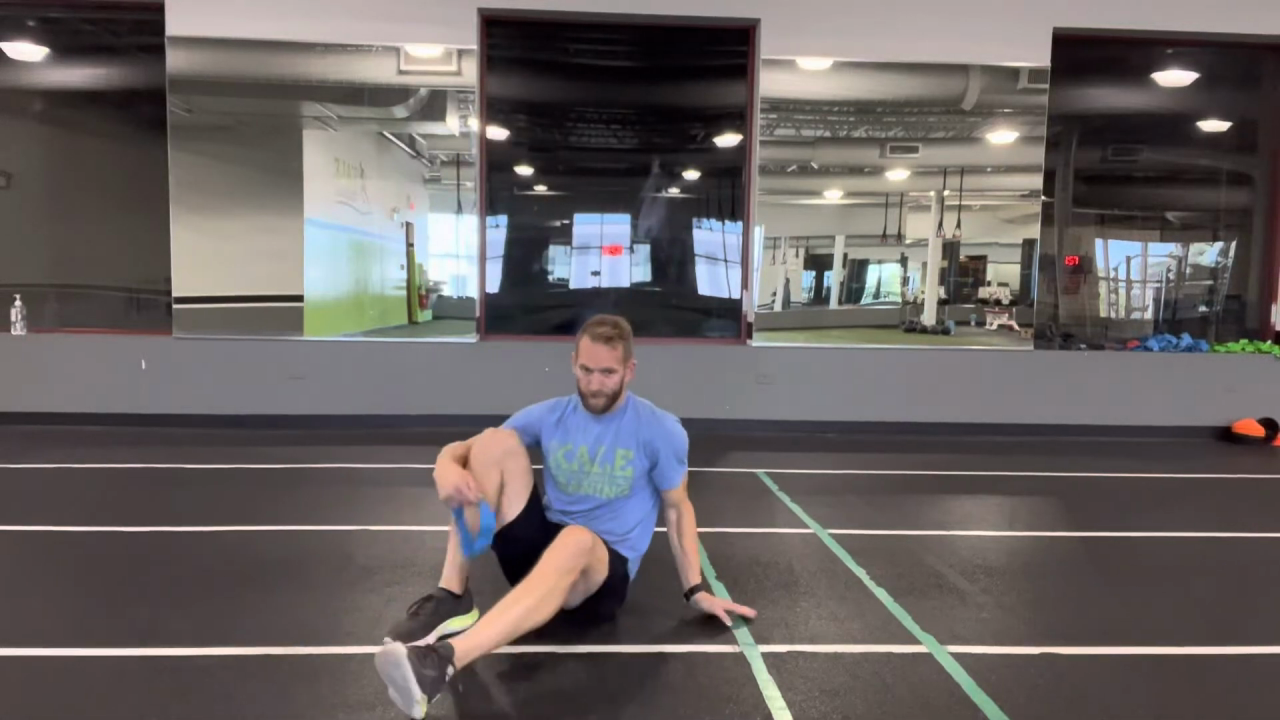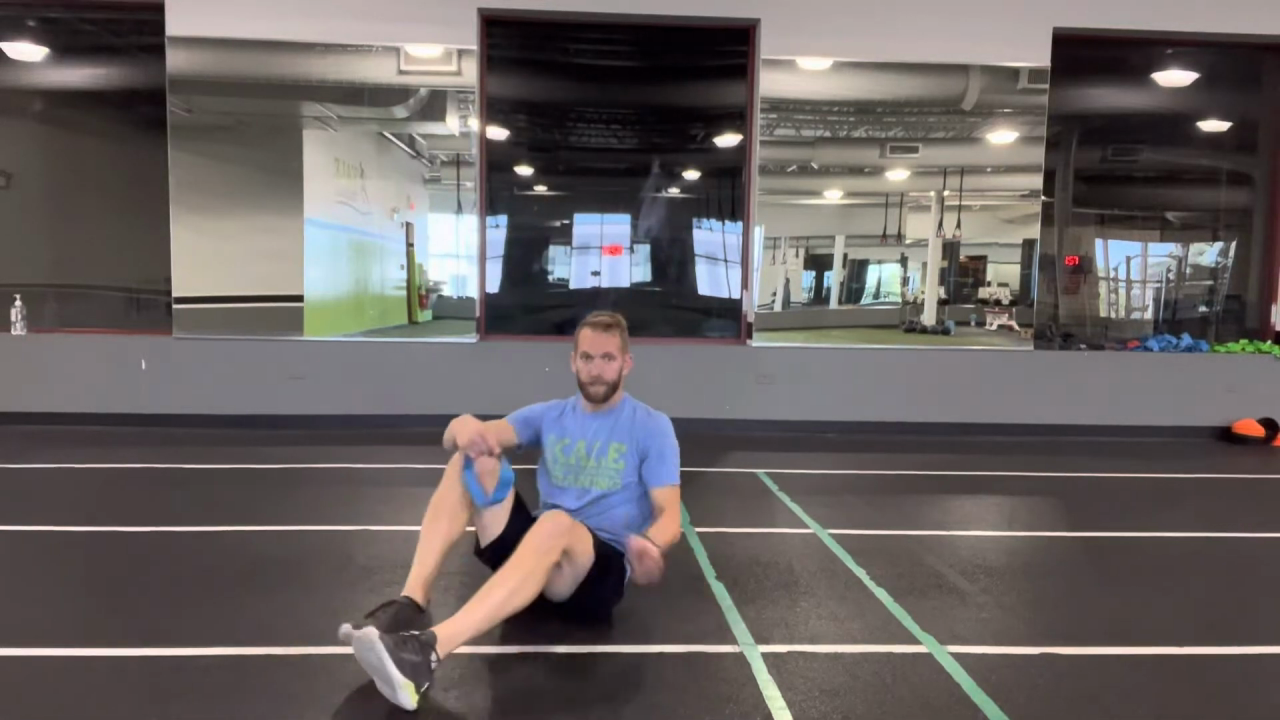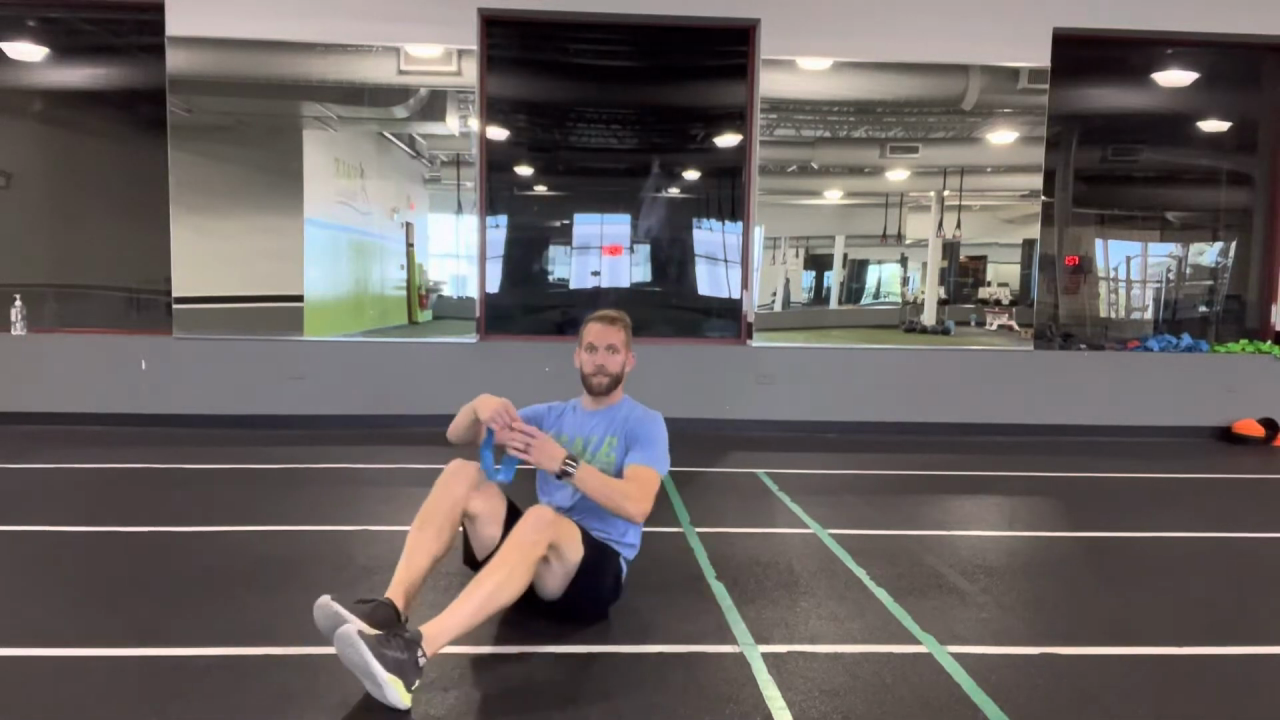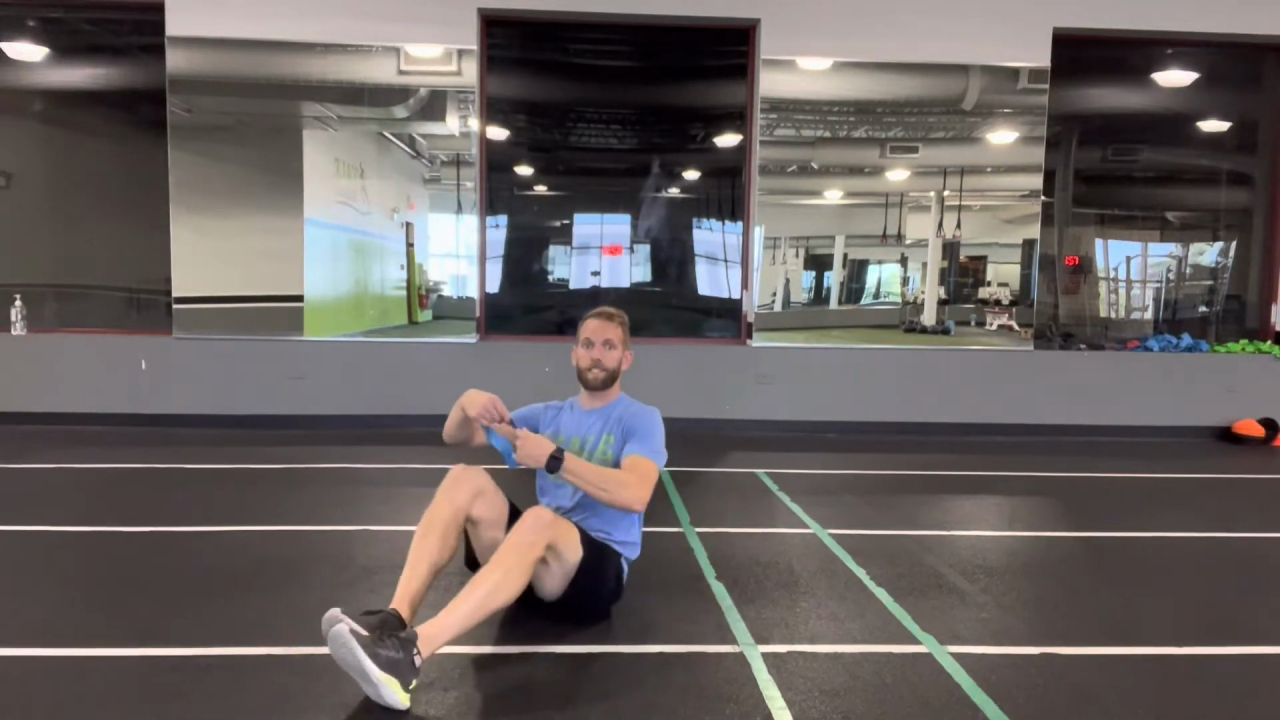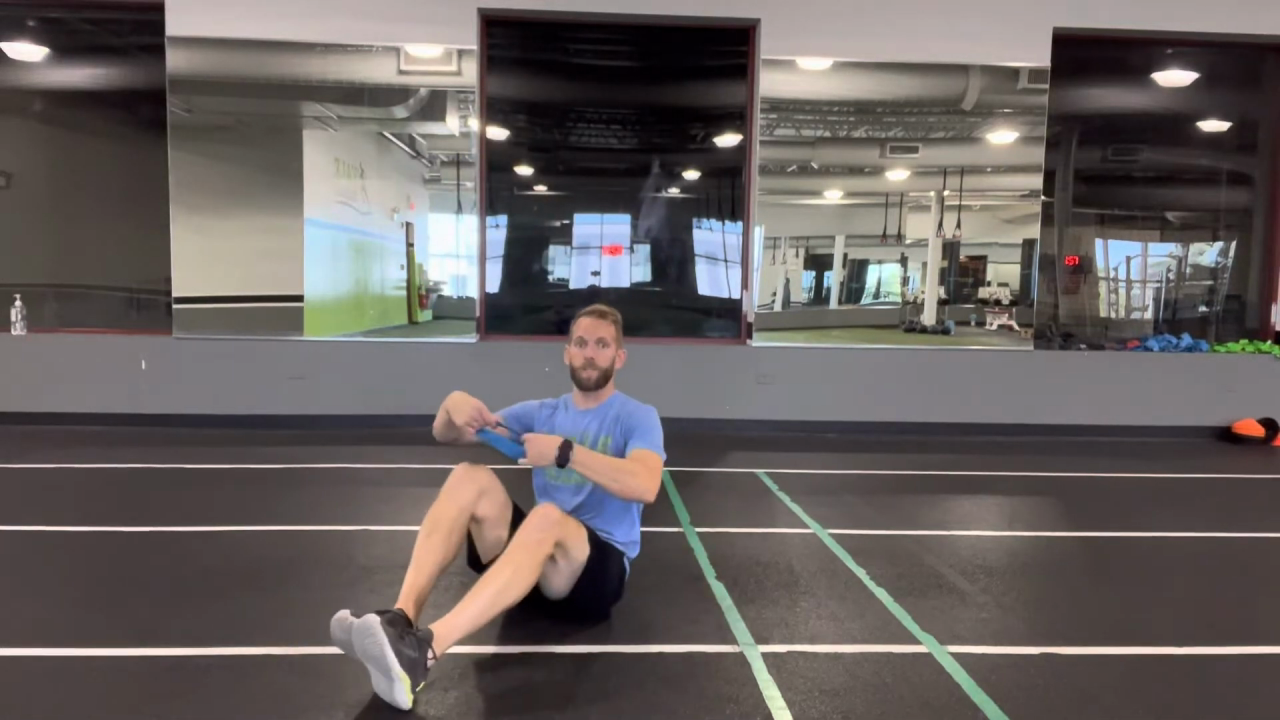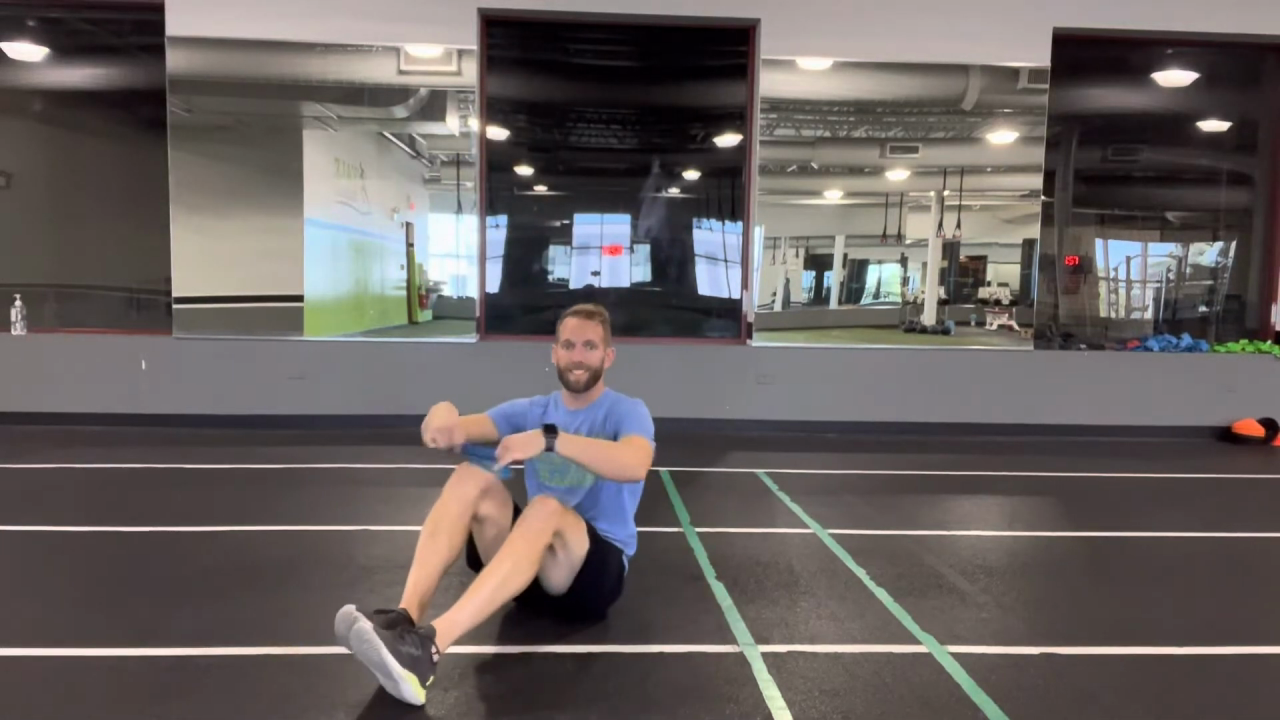
dt=0.2s
person 1, frame 1
left shoulder: (659, 430)
right shoulder: (550, 415)
left elbow: (678, 507)
right elbow: (464, 450)
left wrist: (693, 589)
right wrist: (447, 469)
left hip: (603, 572)
right hip: (536, 548)
left knee: (575, 539)
right knee: (500, 446)
left ankle: (444, 662)
right ankle: (450, 597)
person 1, frame 2
left shoulder: (652, 428)
right shoulder: (551, 415)
left elbow: (669, 514)
right elbow: (455, 439)
left wrist: (648, 544)
right wrist: (464, 428)
left hip: (600, 569)
right hip: (537, 553)
left knee: (555, 524)
right knee: (470, 462)
left ankle: (428, 651)
right ankle: (409, 605)
person 1, frame 3
left shoulder: (645, 424)
right shoulder: (551, 416)
left elbow: (636, 506)
right elbow: (459, 435)
left wrist: (564, 464)
right wrist: (479, 406)
left hip: (597, 568)
right hip: (532, 557)
left knee: (541, 519)
right knee: (463, 474)
left ankle: (414, 651)
right ankle: (389, 610)
person 1, frame 4
left shoulder: (642, 419)
right shoulder: (549, 415)
left elbow: (634, 494)
right elbow: (457, 437)
left wrist: (553, 458)
right wrist: (467, 403)
left hip: (598, 568)
right hip: (534, 559)
left knee: (539, 520)
right knee: (466, 479)
left ankle: (411, 651)
right ankle: (395, 618)
person 1, frame 5
left shoulder: (637, 417)
right shoulder: (541, 413)
left elbow: (646, 486)
right elbow: (446, 435)
left wrist: (565, 453)
right wrist: (454, 403)
left hip: (598, 568)
right hip: (534, 560)
left knee: (547, 516)
right knee: (470, 478)
left ankle: (424, 649)
right ankle: (402, 618)
person 1, frame 6
left shoulder: (627, 412)
right shoulder: (531, 410)
left elbow: (635, 466)
right elbow: (459, 431)
left wrist: (550, 439)
right wrist: (443, 415)
left hip: (595, 568)
right hip: (531, 560)
left knee: (546, 508)
right knee: (471, 477)
left ankle: (426, 646)
right ankle: (406, 617)
